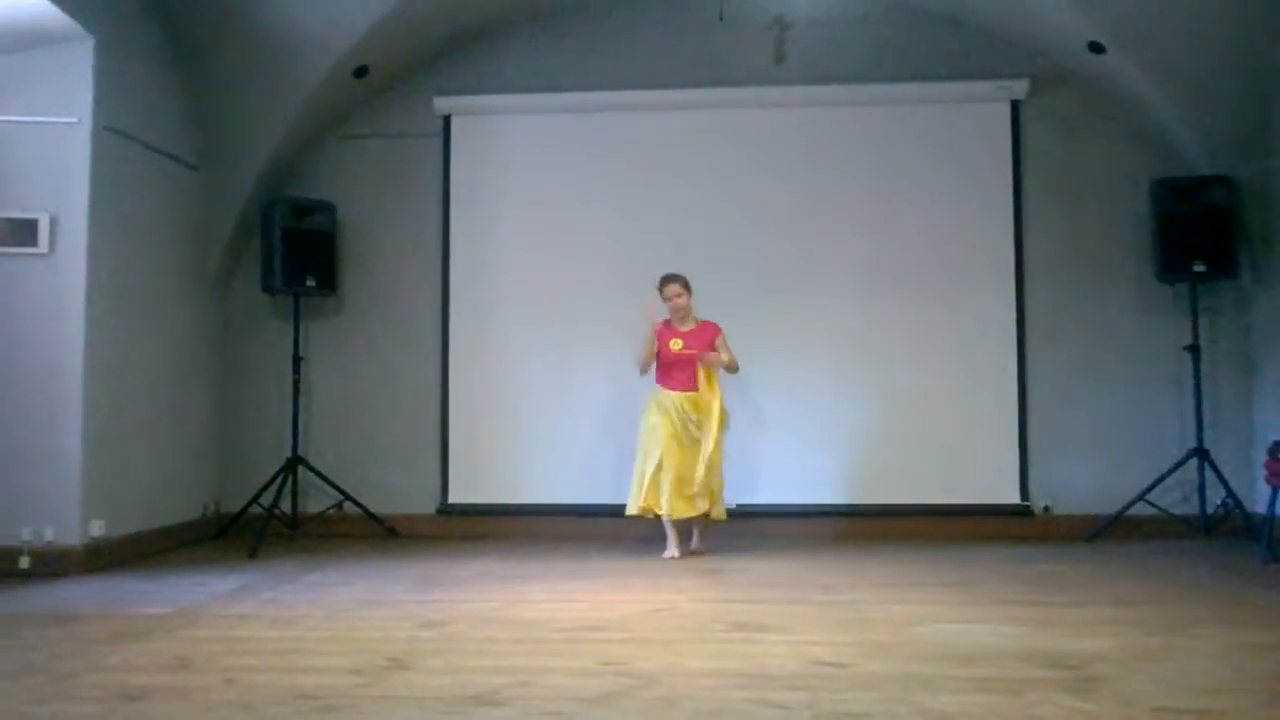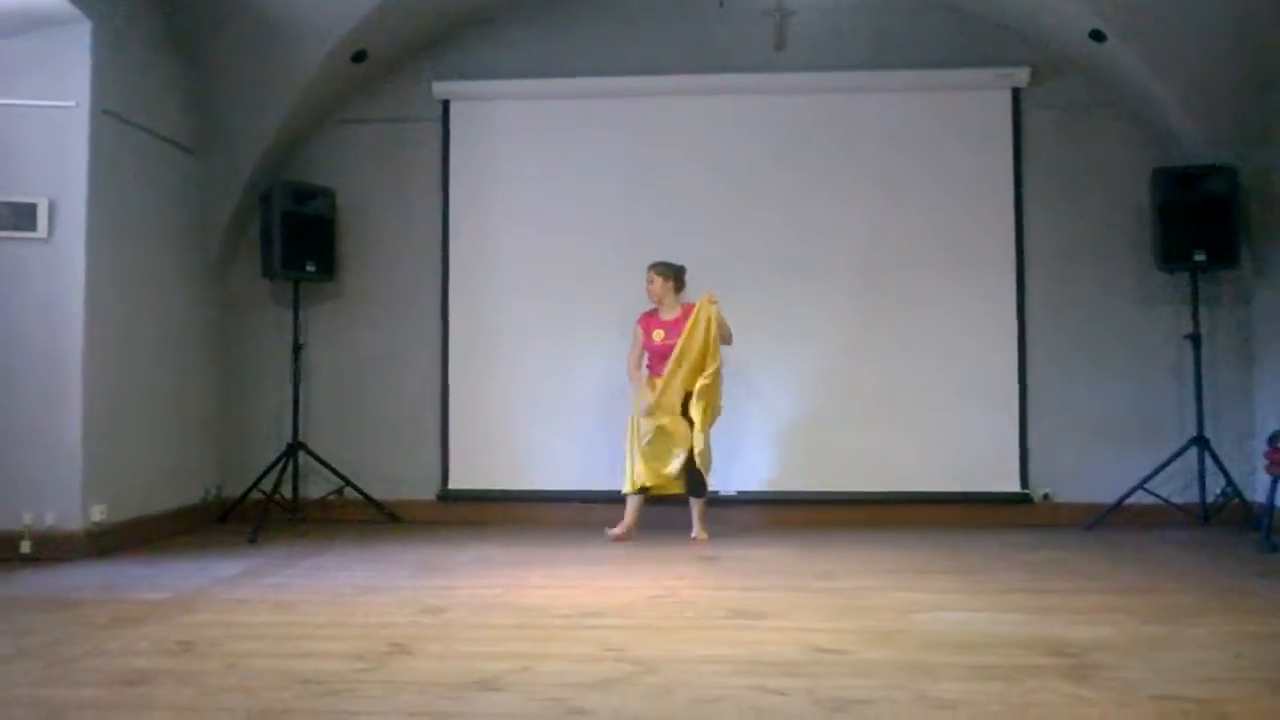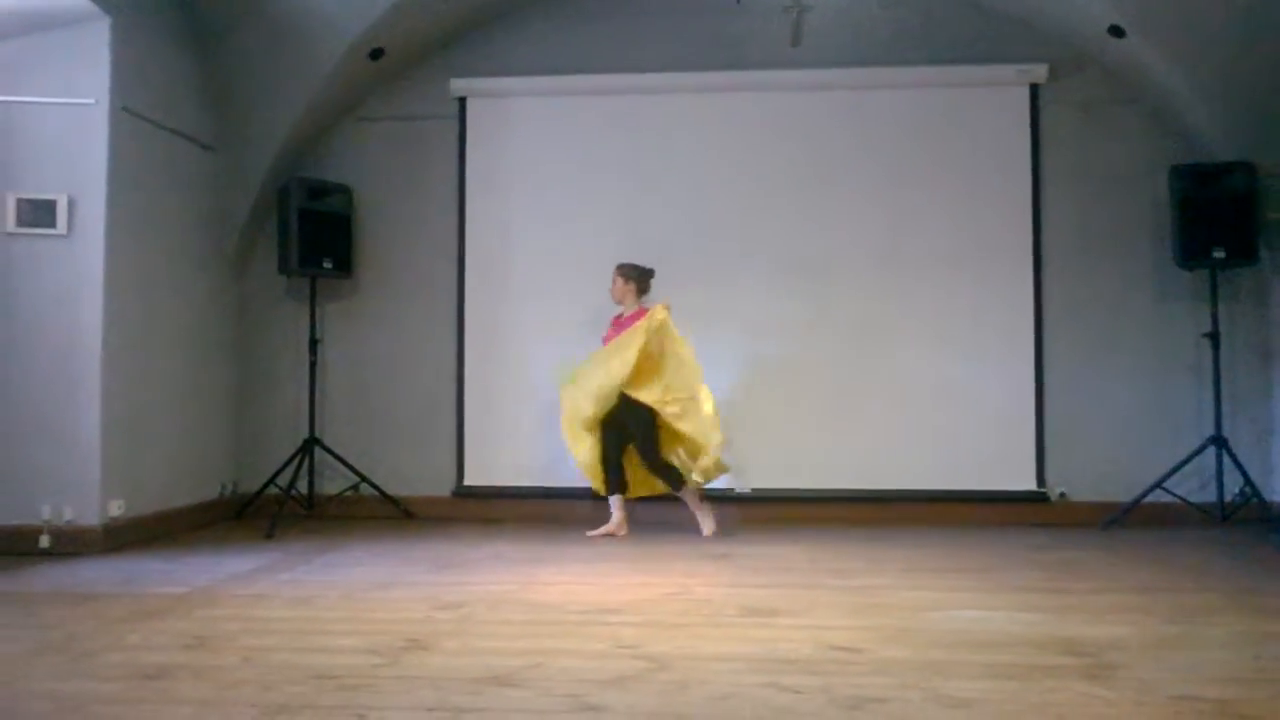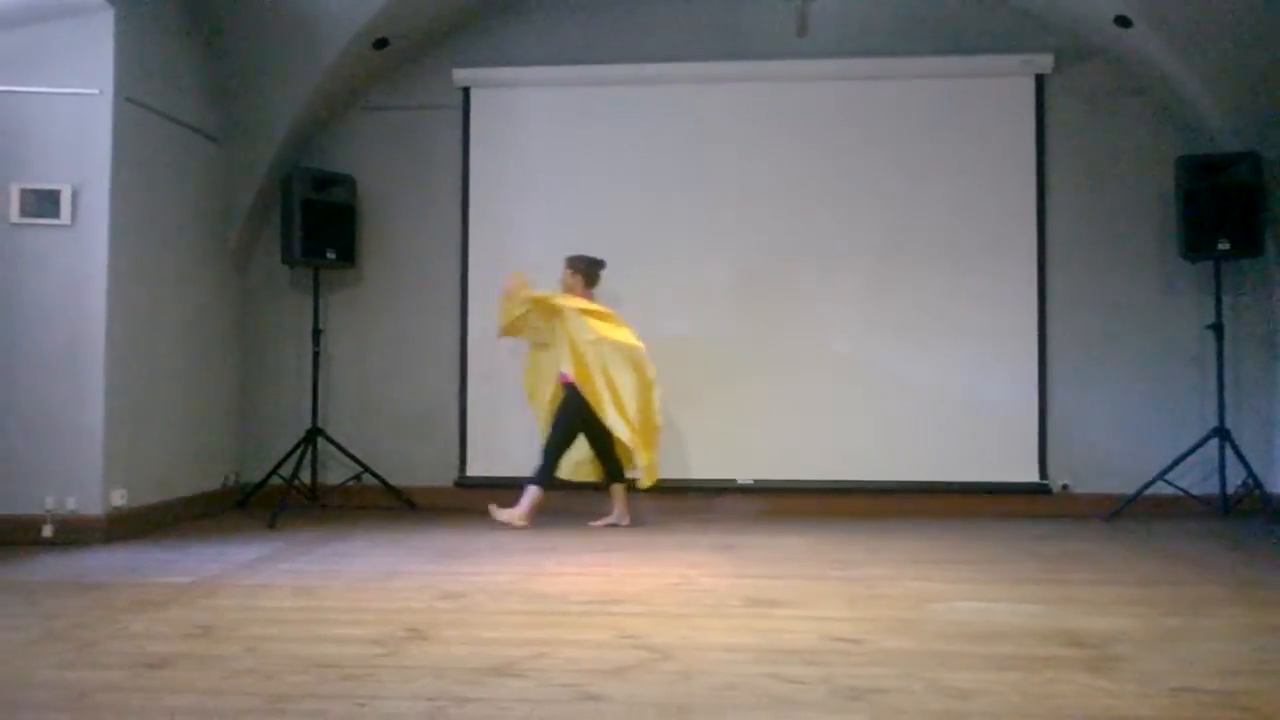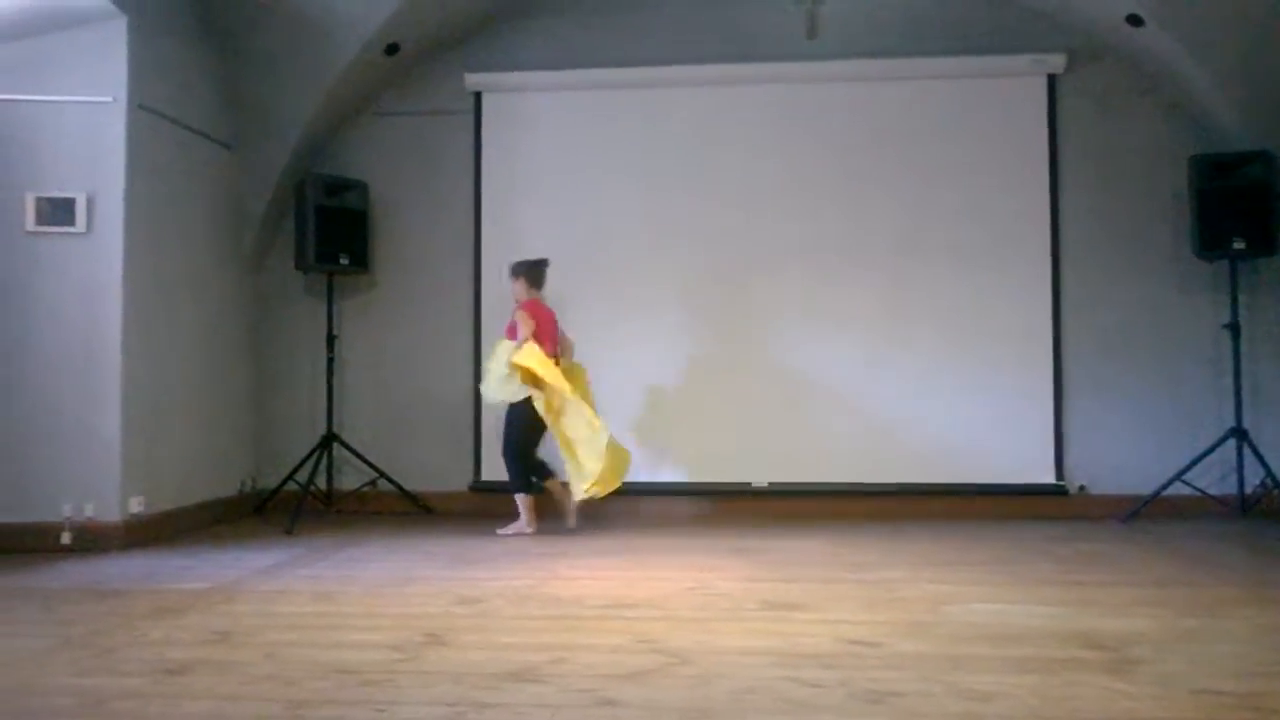
dt=0.4s
person 1, frame 1
left shoulder: (711, 330)
right shoulder: (659, 331)
left elbow: (734, 365)
right elbow: (643, 367)
left wrist: (721, 361)
right wrist: (651, 334)
left hip: (700, 406)
right hip: (665, 407)
left knee: (700, 469)
right knee: (666, 469)
left ankle: (698, 535)
right ankle: (672, 542)
person 1, frame 2
left shoulder: (694, 313)
right shoulder: (645, 321)
left elbow: (726, 340)
right elbow: (633, 364)
left wrist: (715, 313)
right wrist: (644, 393)
left hip: (688, 396)
left knee: (691, 459)
left ankle: (698, 525)
right ankle: (628, 522)
person 1, frame 3
left shoulder: (645, 319)
right shoulder: (616, 321)
left hip: (638, 399)
right hip: (616, 399)
left knee: (651, 459)
right knee: (610, 457)
left ankle: (702, 510)
right ankle: (617, 521)
person 1, frame 4
left shoulder: (578, 308)
right shoulder: (586, 308)
left hip: (581, 391)
right hip: (591, 391)
left knee: (552, 449)
right knee: (604, 449)
left ankle: (521, 512)
right ankle: (620, 512)
person 1, frame 5
left shoulder: (524, 312)
right shoulder: (547, 313)
left elbow: (521, 348)
right elbow: (567, 347)
left hip: (528, 392)
left knee: (514, 453)
right knee: (524, 455)
left ankle: (526, 520)
right ankle: (566, 498)
